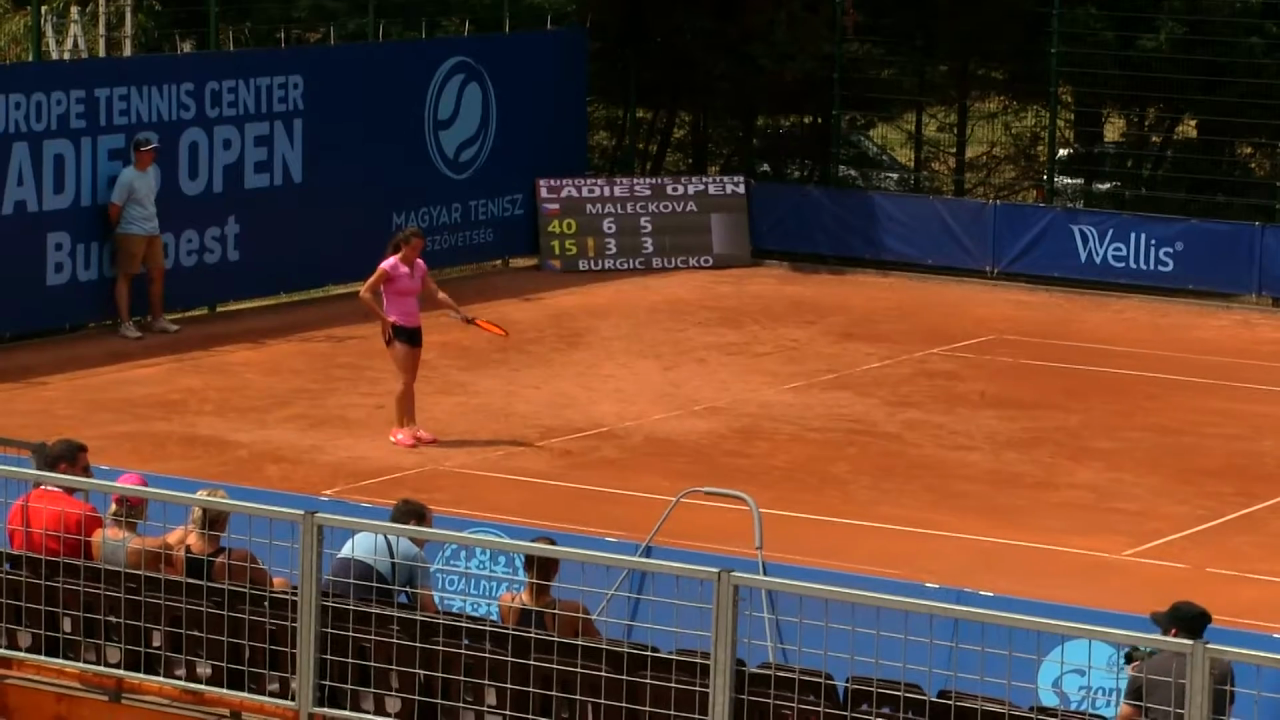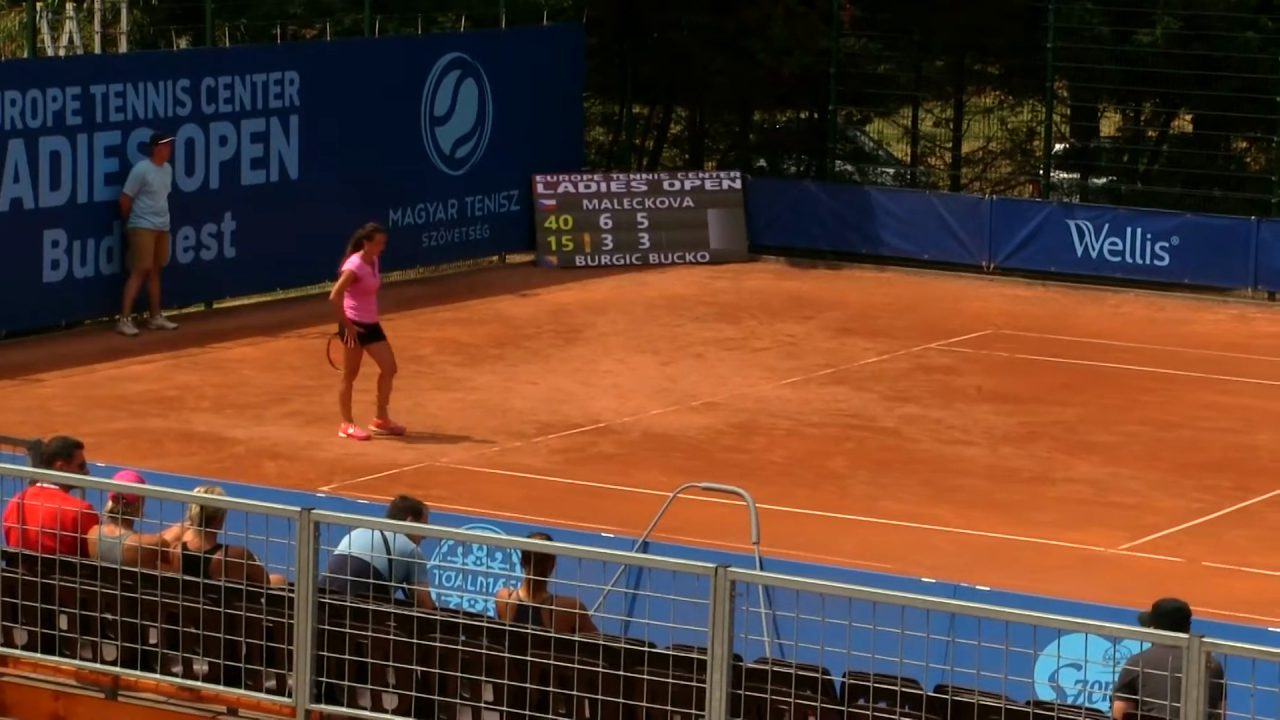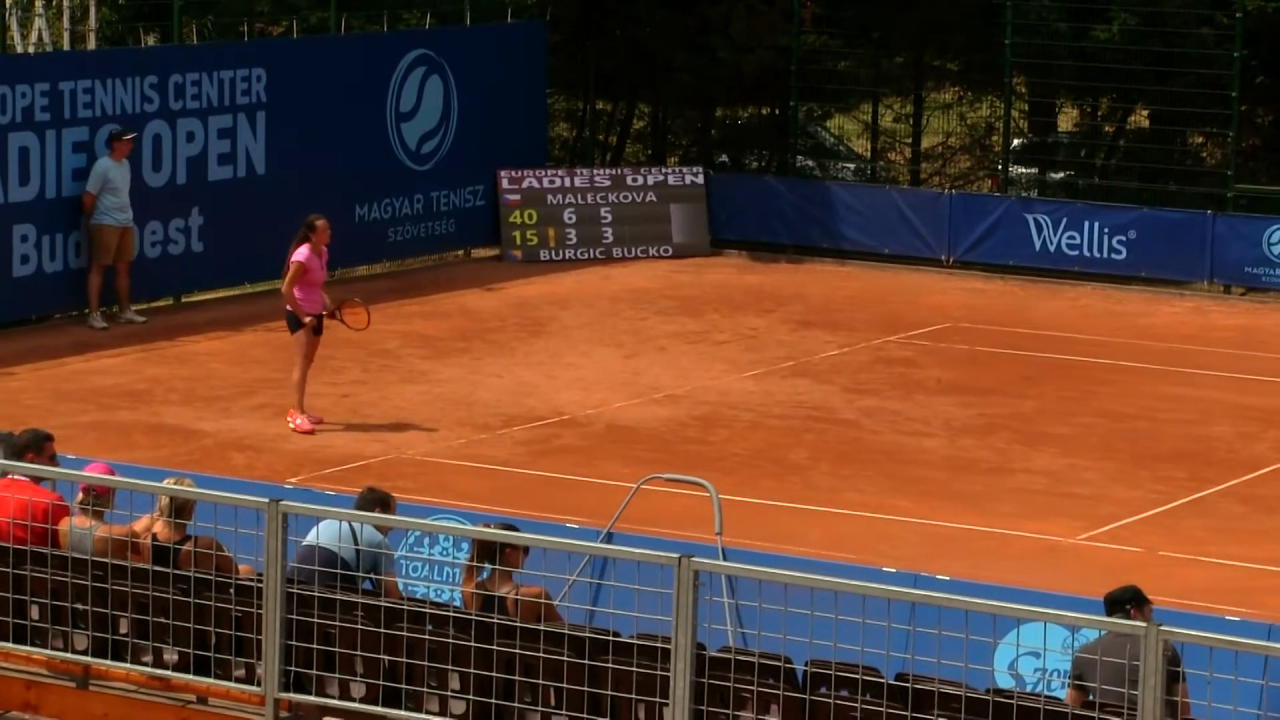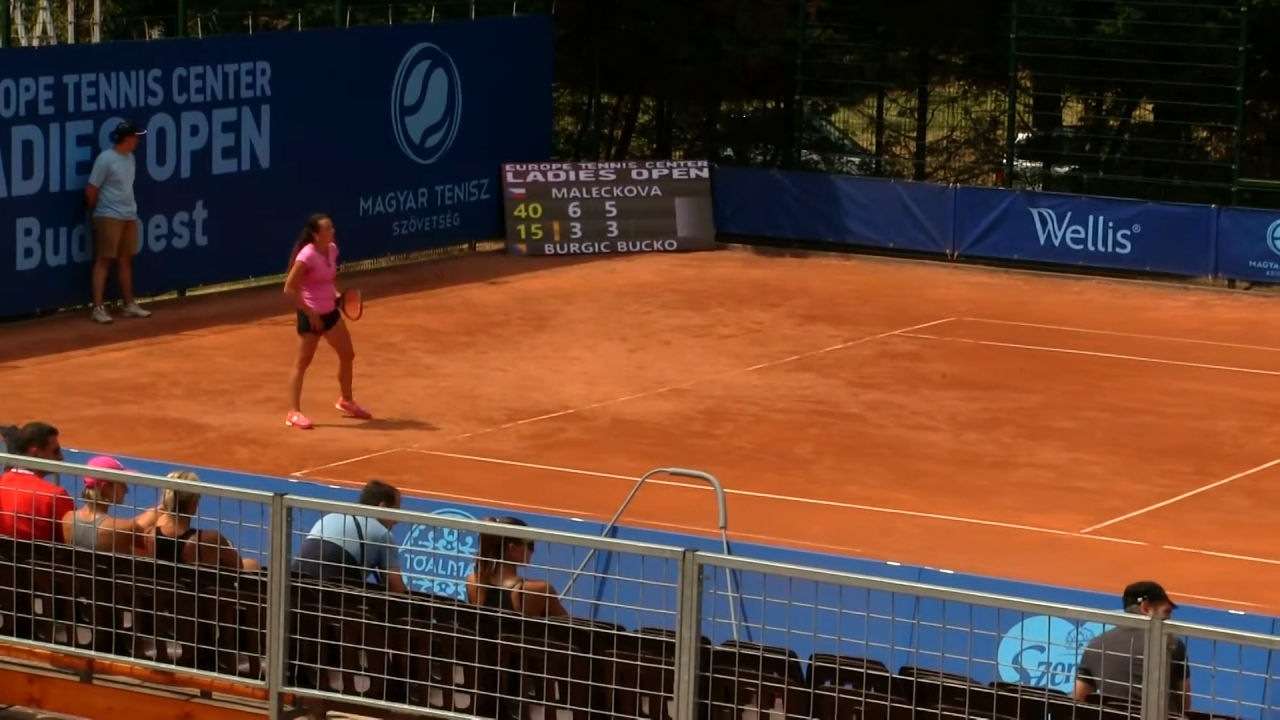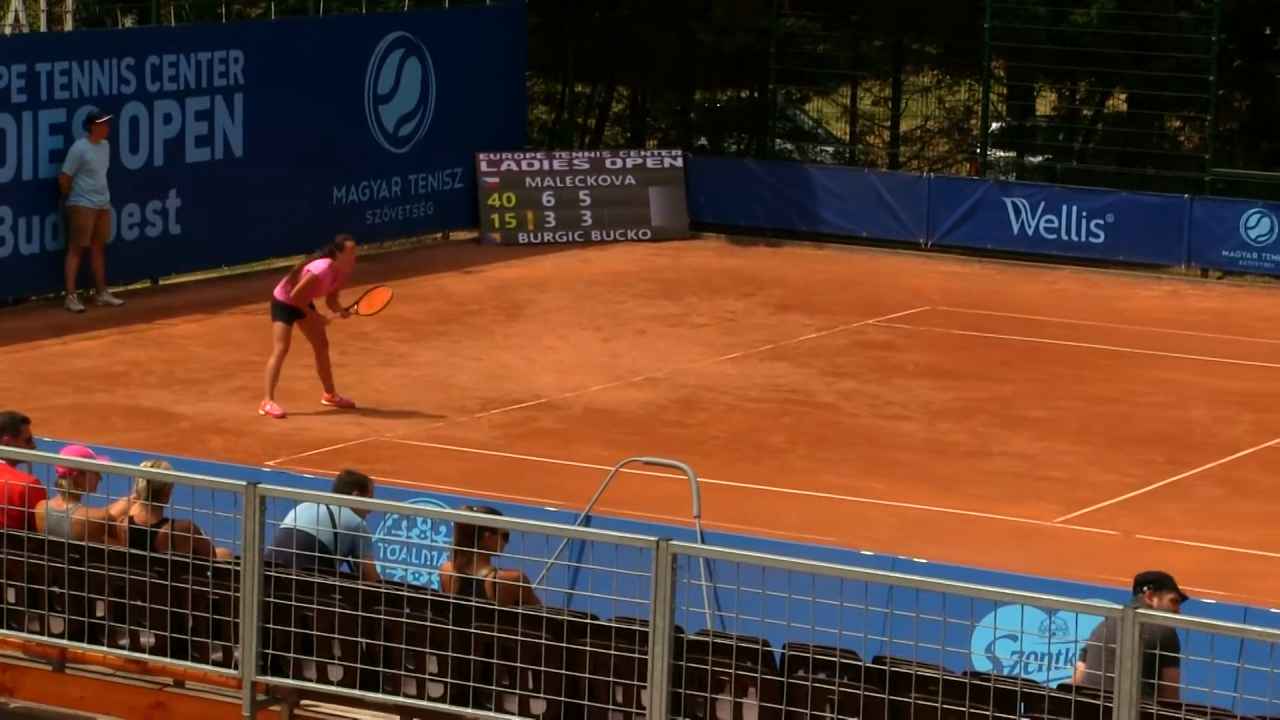
dt=0.7s
person 1, frame 1
left shoulder: (420, 266)
right shoulder: (389, 266)
left elbow: (435, 293)
right elbow: (365, 293)
left wrist: (458, 311)
right wrist: (384, 318)
left hip: (414, 328)
right hip: (396, 329)
left knee: (410, 381)
right knee: (406, 380)
left ankle: (411, 427)
right ankle: (399, 429)
person 1, frame 2
left shoulder: (374, 261)
right shoulder: (353, 267)
right elbow: (334, 297)
right wrist: (347, 324)
left hip: (372, 324)
right hip: (354, 326)
left knee: (389, 369)
right knee: (350, 375)
left ankle: (381, 419)
right ankle: (347, 425)
person 1, frame 3
left shoulder: (323, 253)
right shoulder: (302, 256)
right elbow: (286, 290)
left wrist: (327, 302)
right wrist: (303, 316)
left hip: (314, 314)
right hip: (299, 315)
left knee: (305, 363)
right knee: (303, 362)
left ankle: (296, 410)
right ankle: (298, 416)
person 1, frame 4
left shoulder: (332, 250)
right shoulder: (306, 256)
right elbow: (289, 288)
left wrist: (336, 294)
right wrist: (309, 313)
left hip: (330, 312)
right hip: (311, 314)
left knee: (348, 355)
right knee: (302, 363)
left ankle: (347, 401)
right ankle: (294, 413)
person 1, frame 5
left shoulder: (343, 271)
right shoulder: (320, 270)
left elbow: (330, 300)
right elbow: (295, 295)
left wrist: (341, 311)
right wrist: (313, 315)
left hip: (302, 302)
right hip: (284, 302)
left knee: (322, 346)
right knee: (280, 350)
left ankle: (330, 394)
right ankle: (268, 402)
person 2, frame 1
left shoulder: (152, 172)
right shoulder: (127, 177)
right elbow: (114, 208)
right wrist: (120, 229)
left hip: (153, 232)
right hip: (132, 234)
left knee: (157, 274)
right knee: (125, 277)
left ankle: (158, 319)
right ankle: (125, 324)
person 2, frame 2
left shoulder: (168, 169)
right shoulder: (141, 169)
right elbow: (125, 199)
left wrist: (161, 221)
right wrist: (130, 222)
left hip: (162, 227)
right hip: (142, 228)
left knee: (154, 272)
right knee: (139, 272)
left ankle: (156, 317)
right ankle: (124, 319)
person 2, frame 3
left shoulder: (125, 164)
right shoulder: (102, 166)
right elbow: (88, 198)
left wrist: (125, 217)
right wrist: (92, 219)
left hip: (126, 223)
right hip: (105, 224)
left knee: (123, 267)
right knee: (99, 267)
left ankle: (125, 311)
right ankle: (94, 314)
person 2, frame 4
left shoulder: (130, 157)
right shoulder: (105, 159)
right elbow: (91, 191)
left wrist: (128, 209)
right wrist: (97, 211)
left hip: (130, 217)
right hip: (109, 217)
left knee: (125, 260)
right knee: (103, 261)
left ankle: (129, 304)
right ankle: (98, 308)
person 2, frame 5
left shoulder: (105, 145)
right shoulder: (79, 148)
right elbow: (64, 179)
left wrist: (101, 197)
right wrist: (71, 200)
left hip: (103, 205)
right hip: (82, 206)
left knee: (98, 249)
right knee: (76, 249)
left ankle: (102, 293)
right ankle: (70, 296)
